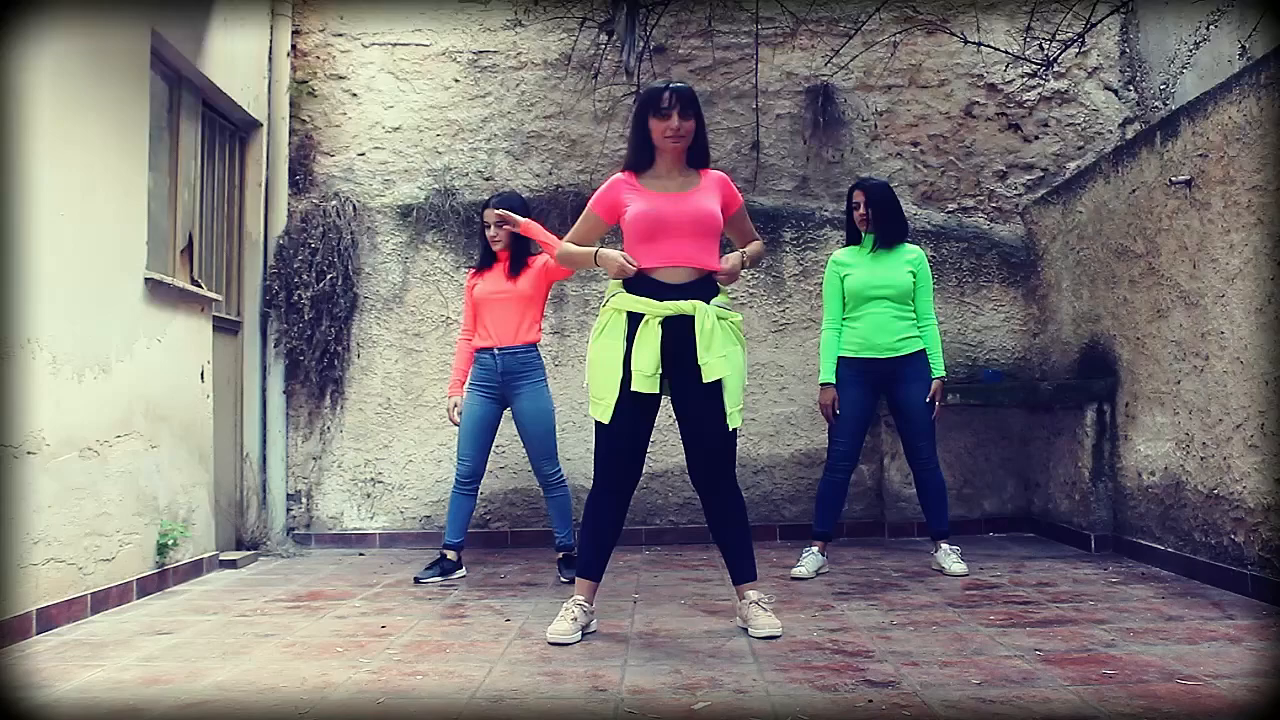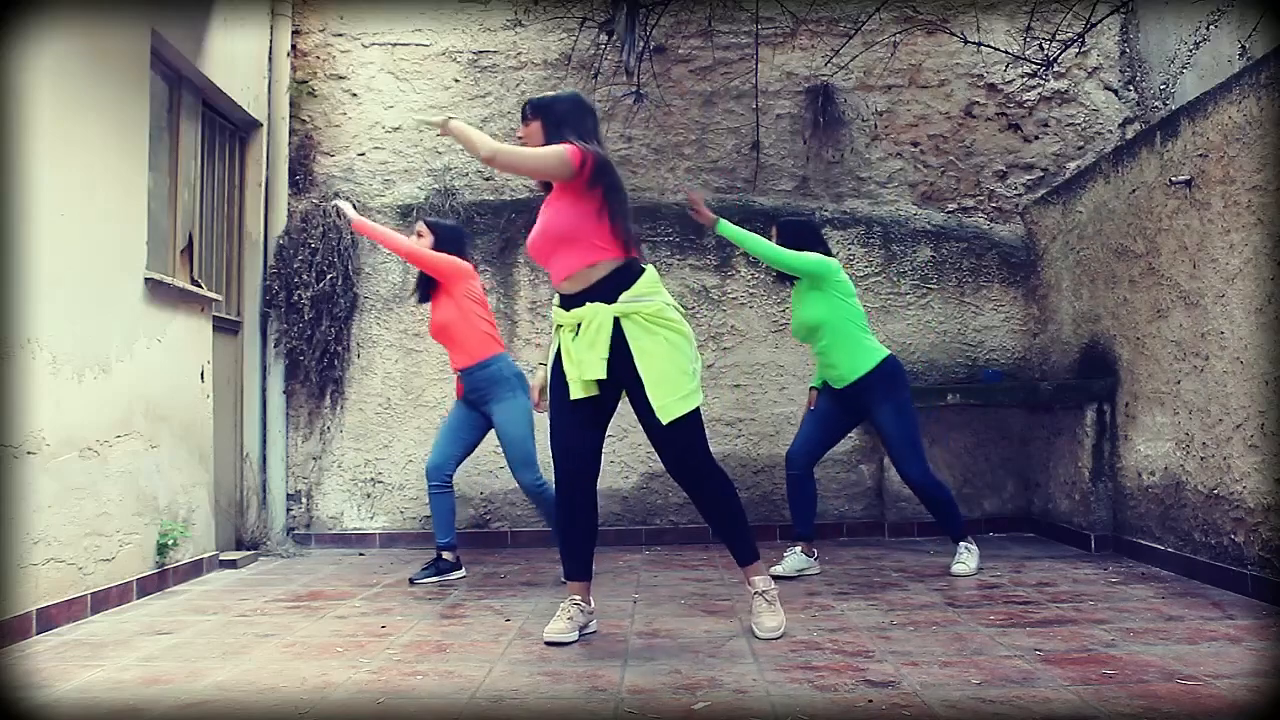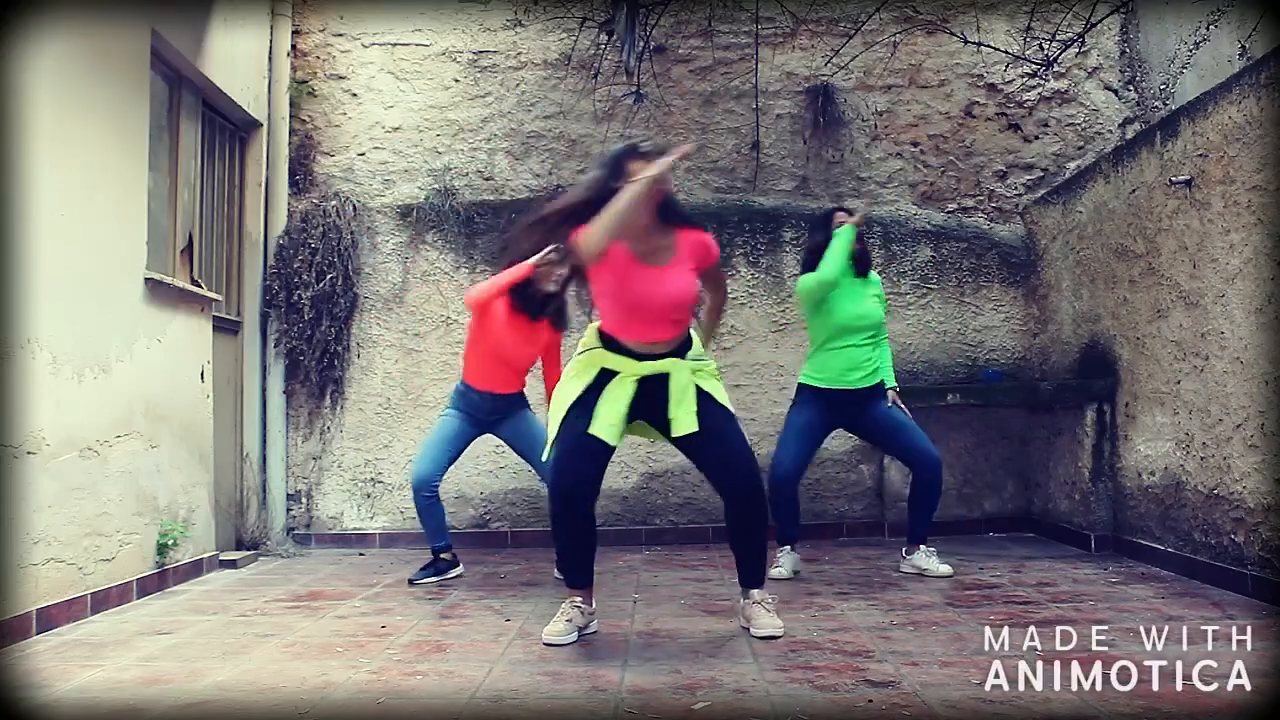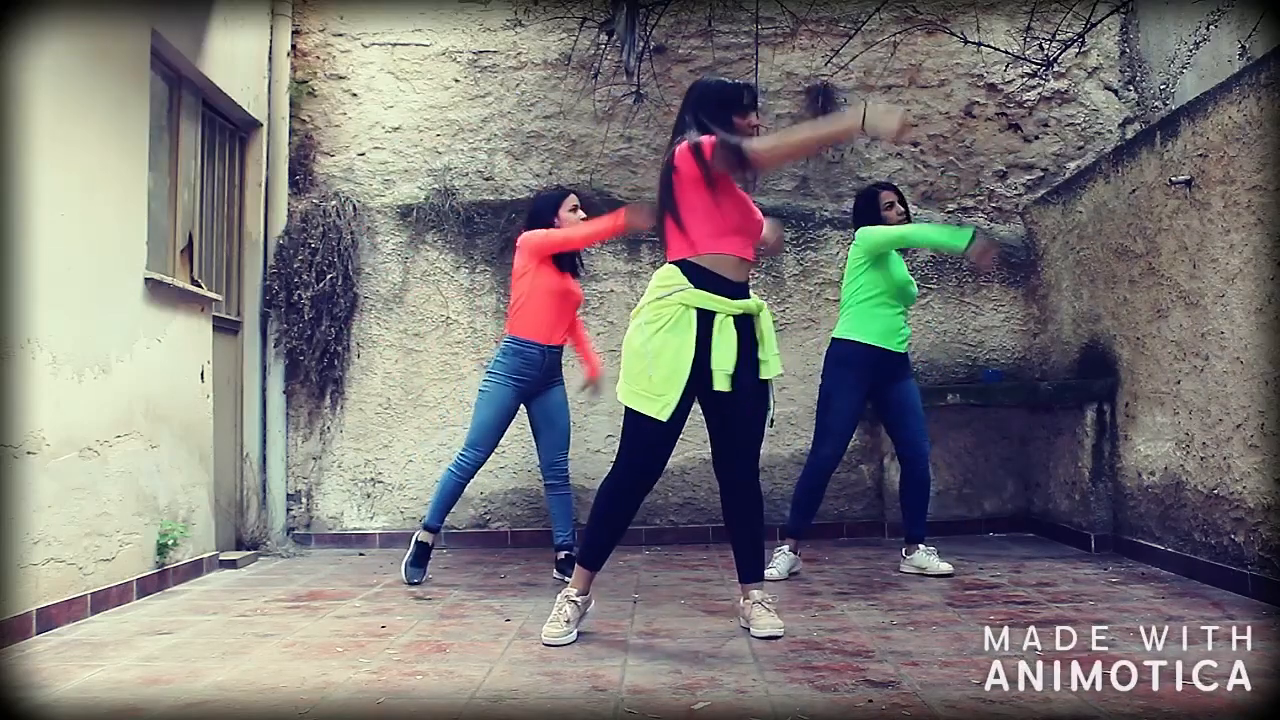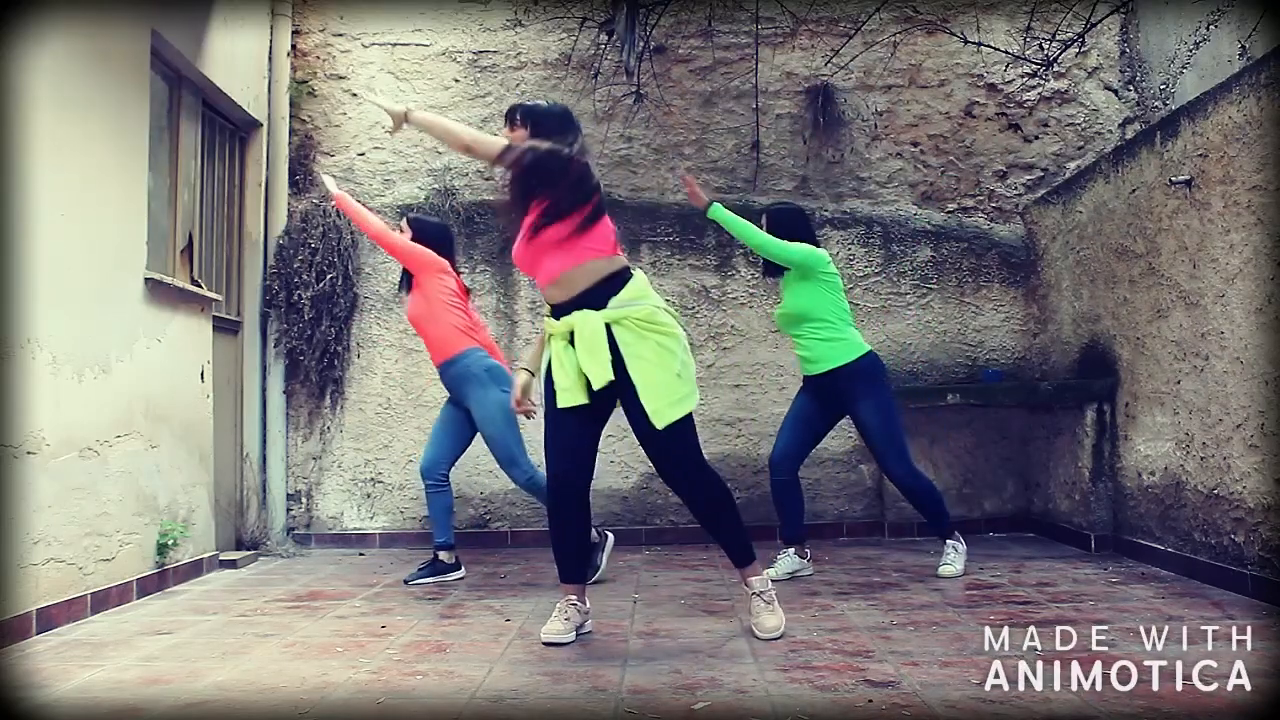
dt=1s
person 1, frame 1
left shoulder: (718, 185)
right shoulder: (621, 188)
left elbow: (755, 244)
right elbow: (566, 250)
left wrist: (739, 259)
right wrist: (602, 257)
left hip: (703, 328)
right hip: (634, 328)
left knee: (715, 469)
right knee: (614, 470)
left ankle: (749, 594)
right ankle: (582, 600)
person 1, frame 2
left shoulder: (582, 162)
right shoulder: (553, 204)
left elbow: (496, 154)
left wrist: (452, 124)
right wrist: (548, 362)
left hip: (636, 325)
right hip: (581, 336)
left knee: (690, 463)
right knee: (572, 475)
left ankle: (756, 579)
right ankle: (578, 600)
person 1, frame 3
left shoulder: (698, 242)
right shoulder: (601, 236)
left elbow: (714, 299)
right elbow: (589, 244)
left wrist: (701, 346)
right wrist: (645, 179)
left hip: (679, 375)
right hip: (610, 374)
left knee: (743, 482)
right knee: (569, 489)
left ankle: (755, 596)
right ankle: (580, 603)
person 1, frame 4
left shoulder: (724, 177)
right shoulder: (695, 153)
right elbow: (776, 148)
left wrist: (760, 234)
right wrist: (864, 120)
left hip: (737, 326)
right hip: (684, 318)
left knee: (739, 467)
right knee: (637, 466)
left ankle: (752, 594)
right ankle: (576, 592)
person 1, frame 5
left shoulder: (562, 169)
right shoulder: (538, 210)
left elbow: (469, 142)
left wrist: (409, 114)
right wrist: (528, 369)
left hip: (626, 328)
right hip: (572, 343)
left knee: (681, 464)
right knee: (564, 478)
left ankle: (755, 580)
right ankle: (573, 601)
person 2, frame 1
left shoulder: (913, 256)
right shoulder: (841, 260)
left elbow: (926, 319)
right elbow: (831, 323)
left wrist: (938, 373)
right wrist: (826, 379)
left hip: (908, 366)
right hip: (855, 368)
left knee: (924, 458)
right knee: (840, 459)
left ankle: (942, 546)
right ankle: (818, 549)
person 2, frame 2
left shoulder: (825, 269)
right shoulder: (802, 291)
left elbow: (769, 253)
left wrist: (715, 223)
right wrist: (817, 384)
left hip: (879, 380)
right hip: (840, 391)
left knee: (914, 471)
right knee: (797, 460)
left ankle: (963, 543)
right ankle: (805, 552)
person 2, frame 3
left shoulder: (872, 284)
right shoulder: (814, 284)
right elbow: (829, 271)
left wrist: (890, 386)
right wrist: (841, 229)
left hip: (868, 396)
right hip: (818, 397)
left knee: (928, 462)
right knee: (781, 475)
left ankle: (915, 551)
right ankle: (786, 551)
person 2, frame 4
left shoulder: (897, 255)
right shoulder: (868, 237)
right elbow: (913, 233)
right wrist: (968, 241)
left hip: (895, 364)
right hip: (852, 357)
left knee: (916, 456)
right knee: (824, 456)
left ankle: (914, 549)
right ankle: (789, 546)
person 2, frame 5
left shoulder: (814, 259)
right shoulder: (789, 280)
left elbow: (760, 242)
left wrist: (709, 207)
left hip: (859, 376)
right hip: (818, 386)
left knee: (898, 468)
right knee: (781, 463)
left ankle: (951, 541)
right ankle: (796, 553)
person 3, frame 1
left shoulder: (539, 267)
right shoulder: (477, 276)
left elbow: (569, 261)
right elbow: (466, 335)
left wrist: (527, 226)
right wrist: (455, 387)
left hip: (525, 370)
right hip: (483, 373)
left knee: (547, 470)
right knee: (466, 472)
left ankle: (567, 553)
right ankle: (451, 556)
person 3, frame 2
left shoulder: (459, 270)
right shoulder: (439, 292)
left elbow: (392, 242)
left wrist: (356, 219)
right wrist: (463, 395)
left hip: (500, 382)
right hip: (472, 391)
left knee: (528, 479)
right knee: (437, 469)
right ankle: (446, 558)
person 3, frame 3
left shoulder: (550, 324)
right shoulder: (493, 299)
left elbow: (552, 375)
right elbow: (473, 300)
right wrist: (531, 264)
left hip: (512, 410)
right hip: (466, 405)
right knee: (423, 477)
right ankle: (444, 557)
person 3, frame 4
left shoulder: (568, 266)
right shoulder: (531, 242)
left elbow: (571, 320)
right elbow: (573, 237)
left wrist: (592, 364)
right wrist: (623, 222)
left hip: (550, 372)
right hip: (515, 363)
left knee: (556, 469)
right knee: (471, 458)
left ankle: (565, 556)
right ankle: (425, 537)
person 3, frame 5
left shoulder: (432, 264)
right shoulder: (430, 283)
left elbow: (379, 231)
right elbow: (480, 333)
left wrist: (338, 195)
right wrist: (509, 383)
left hip: (476, 377)
right hip: (461, 385)
left knee: (519, 470)
right knee: (432, 469)
left ankle: (591, 537)
right ankle: (446, 558)
